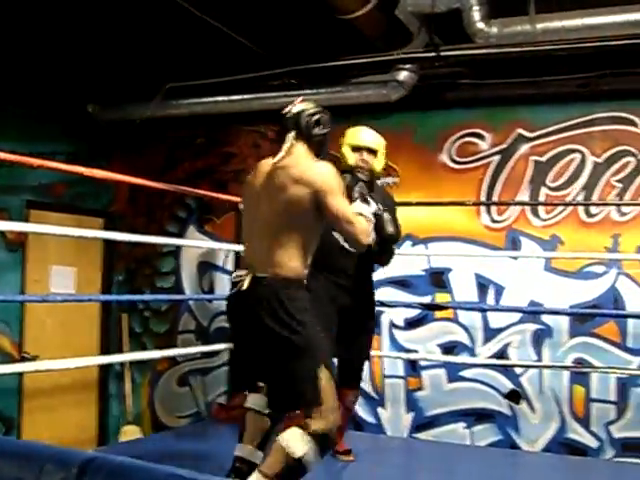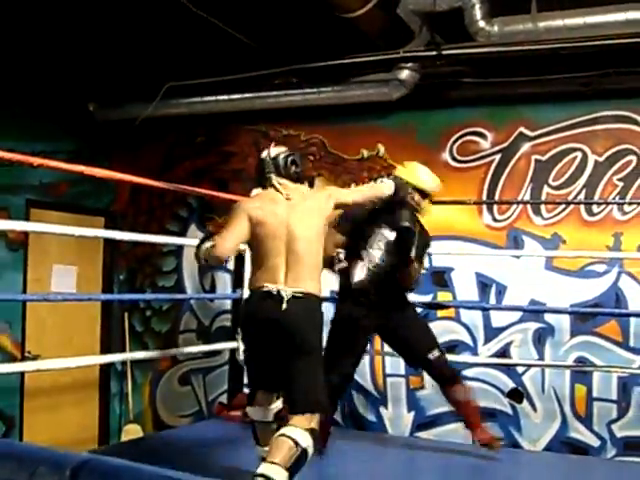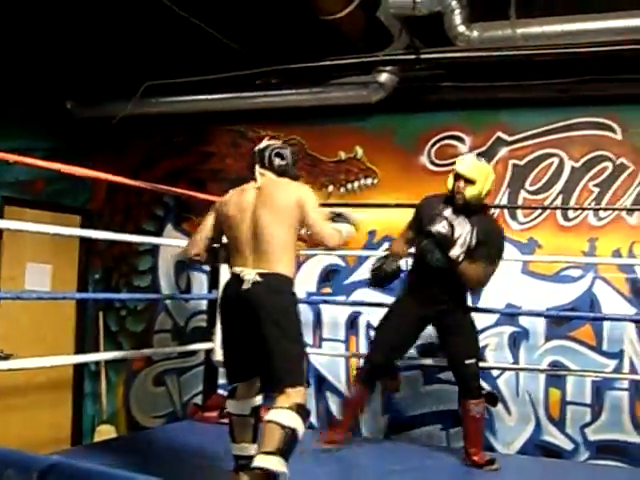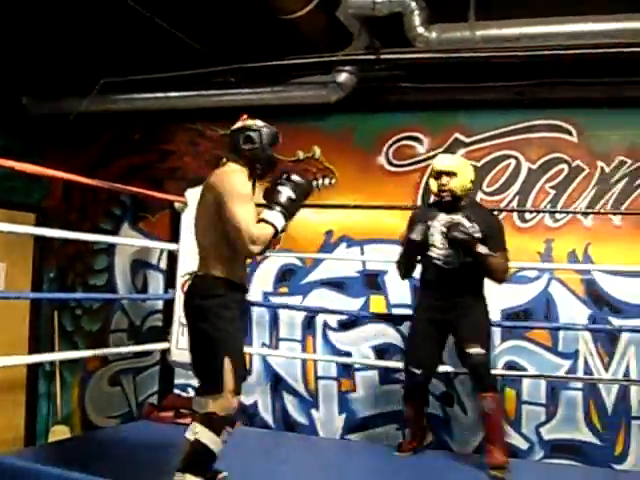
dt=0.3s
person 1, frame 1
left shoulder: (259, 172)
right shoulder: (318, 173)
right elbow: (361, 237)
right wrist: (363, 204)
left hip: (243, 294)
right hip: (282, 298)
left knee: (266, 384)
right knee: (320, 420)
person 1, frame 2
left shoulder: (250, 206)
right shoulder: (320, 197)
left elbow: (219, 254)
right elbow: (368, 192)
left wrist: (205, 248)
right wrist: (392, 186)
left hip: (259, 307)
right hip: (303, 311)
left knee: (264, 389)
right knee: (303, 415)
person 1, frame 3
left shoulder: (227, 199)
right shoulder: (297, 192)
left elbow: (194, 251)
right elbow: (329, 239)
right wrist: (345, 223)
left hip: (236, 293)
right hip: (273, 294)
left knee: (246, 383)
right knee: (291, 396)
person 1, frame 4
left shoulder: (221, 180)
right shoulder: (231, 179)
right elbow: (252, 242)
left wrist: (273, 204)
right wrist: (281, 205)
left hip: (212, 293)
right hip: (217, 296)
left knee: (215, 386)
right knee: (224, 401)
person 2, frame 1
left shoulder: (383, 200)
left elbow: (385, 259)
left wrist: (387, 240)
left hip: (361, 292)
right hip: (324, 288)
left knee: (352, 367)
left ankle: (337, 434)
person 2, frame 2
left shoulder: (419, 234)
right shoulder: (366, 211)
left elbow: (408, 283)
right elbow: (328, 246)
left wrist: (406, 246)
right wrist: (350, 270)
left hip: (395, 308)
right hip: (358, 309)
left knee: (441, 368)
right knee: (335, 379)
left ankle: (478, 430)
right ankle: (316, 439)
person 2, frame 3
left shoulder: (490, 232)
right shoulder: (432, 207)
left elbow: (475, 281)
right elbow: (404, 239)
left wrist: (448, 252)
right wrist: (387, 261)
left hip: (451, 305)
right hip: (413, 298)
left knee: (467, 375)
right knee: (376, 361)
left ankle: (475, 449)
right ankle: (342, 428)
person 2, frame 4
left shoulder: (485, 219)
right shoulder: (422, 215)
left elbow: (501, 273)
right elbow: (405, 272)
left wrist: (475, 247)
right wrist: (410, 250)
left hip: (468, 306)
right hip: (429, 306)
left knee: (479, 366)
right knee: (415, 379)
left ankle: (495, 447)
right ankle: (417, 435)
